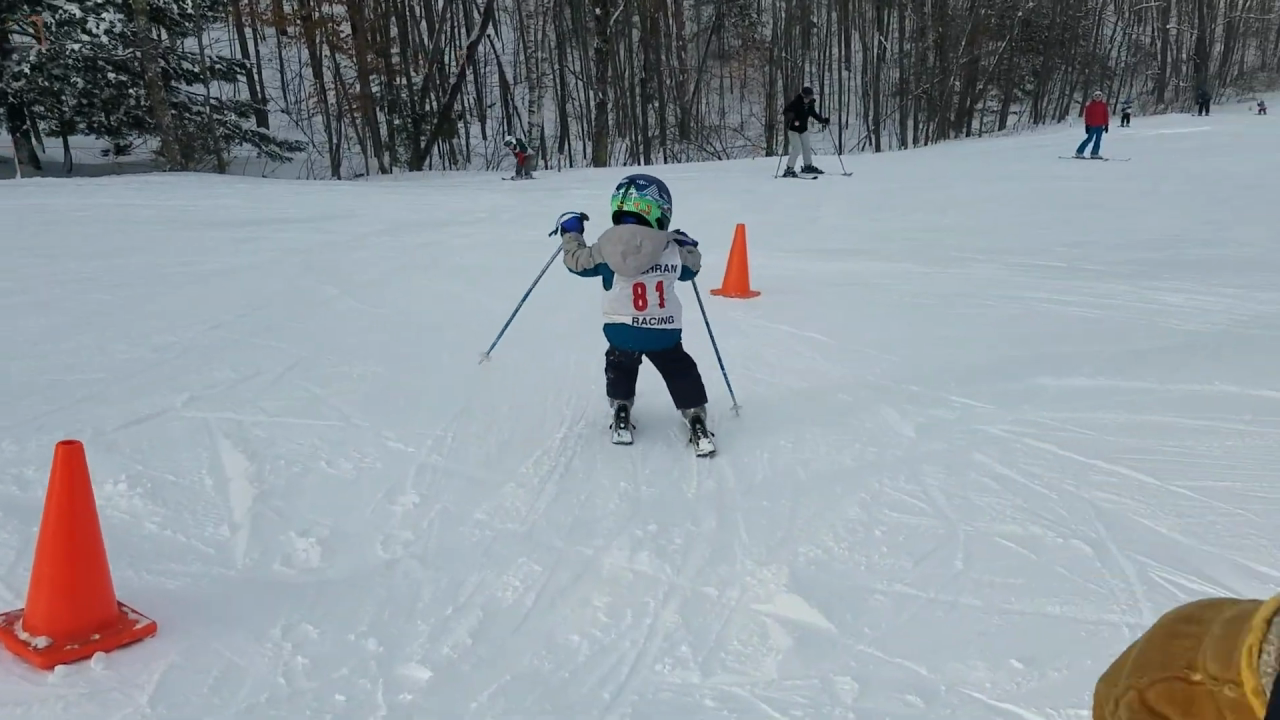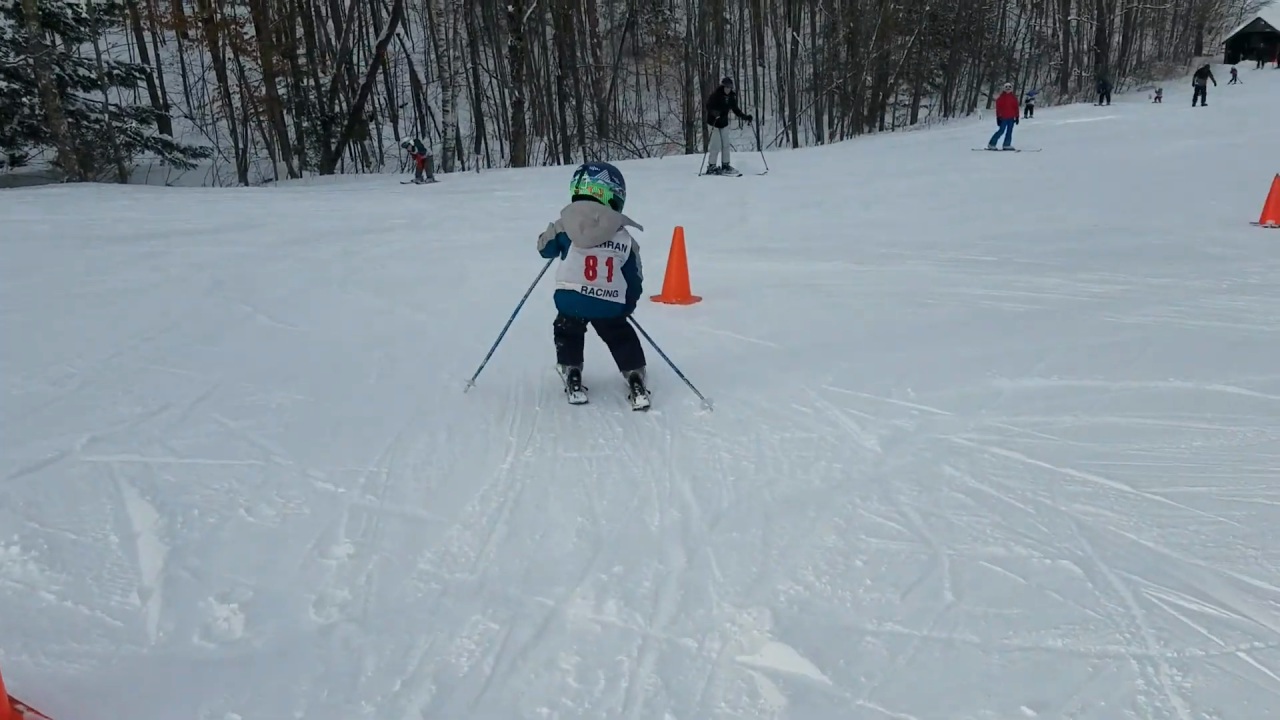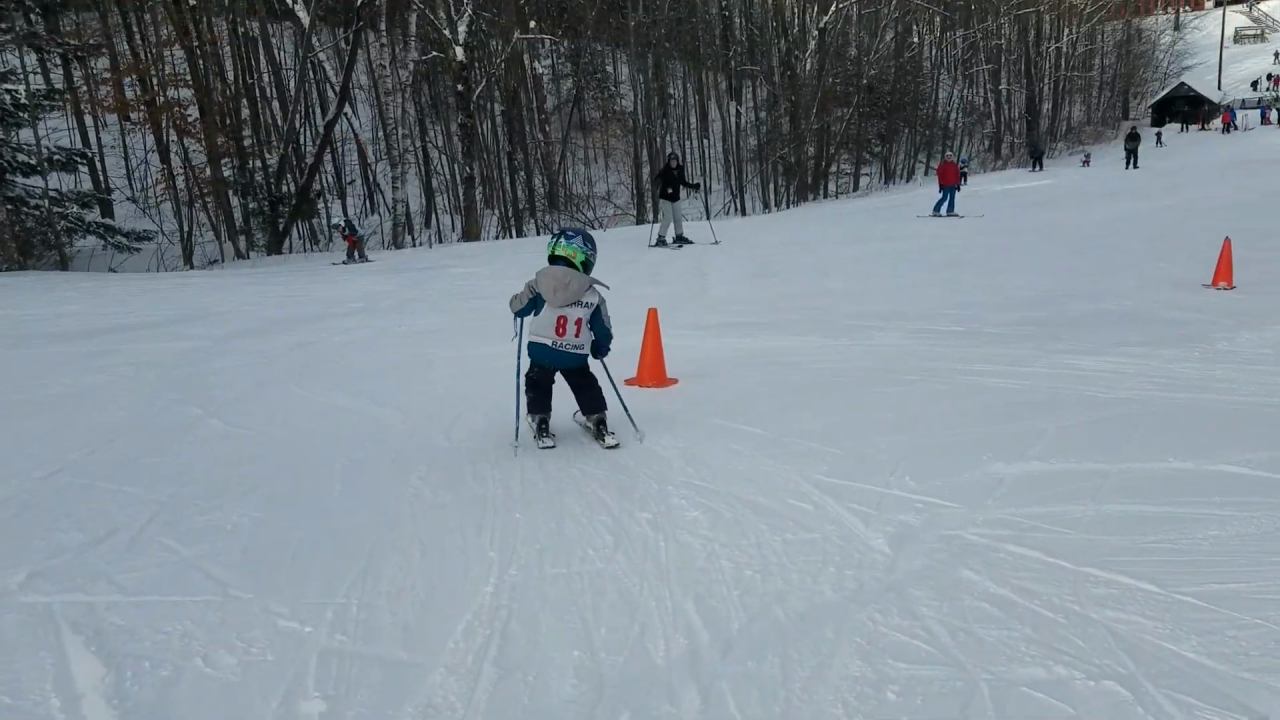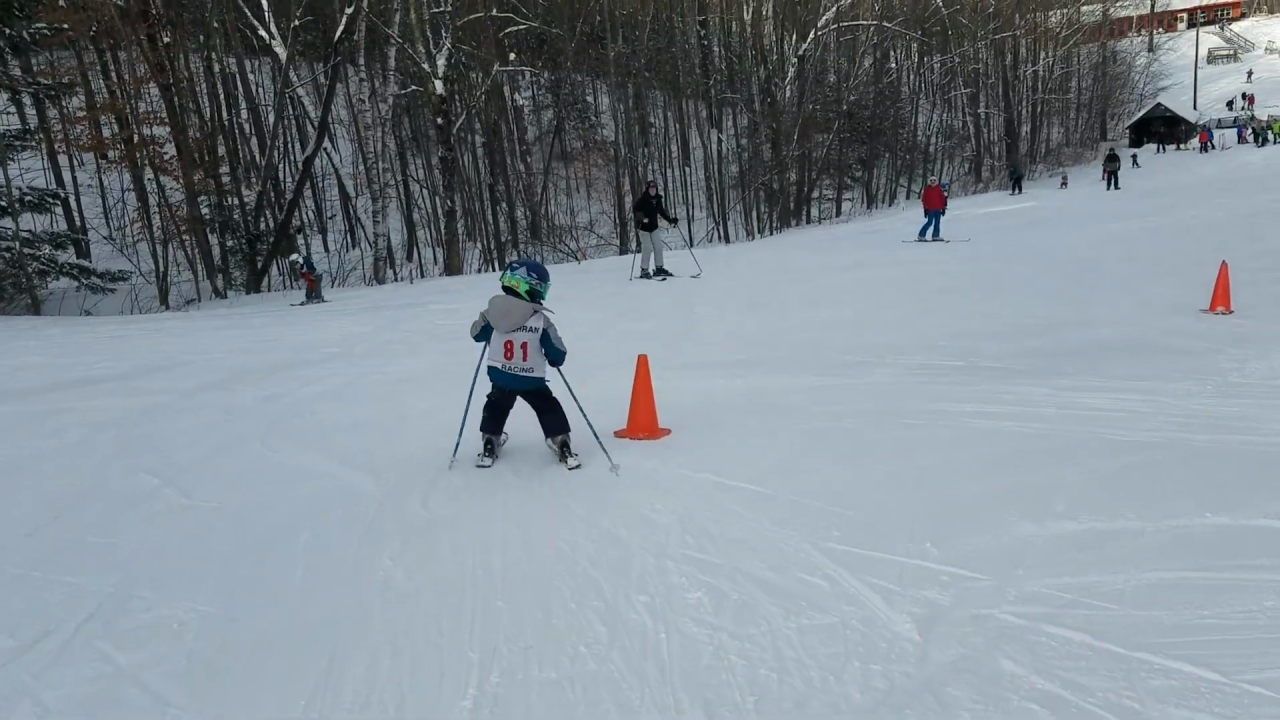
dt=0.5s
person 1, frame 1
left shoulder: (606, 250)
right shoulder: (672, 251)
left elbow: (576, 262)
right elbow: (691, 269)
left wrist: (571, 234)
right wrist: (687, 244)
left hip: (622, 332)
right hip: (664, 333)
left knee: (620, 370)
right knee: (681, 373)
left ankle: (621, 413)
right ankle: (696, 418)
person 1, frame 2
left shoulder: (565, 225)
right shoulder: (625, 238)
left elbow: (545, 249)
right elbow: (634, 275)
left wrist: (553, 232)
right wrist: (630, 300)
left hip: (571, 299)
right hip: (610, 305)
left knee: (568, 335)
right knee: (622, 339)
left ankle: (572, 375)
right ankle: (635, 379)
person 1, frame 3
left shoulder: (539, 284)
right shoulder: (592, 295)
left elbow: (518, 309)
right elbow: (602, 328)
left wrist: (517, 299)
right wrist: (602, 346)
left hip: (542, 352)
right hip: (575, 356)
left knee: (538, 387)
right knee: (586, 387)
left ankle: (541, 424)
right ankle: (598, 423)
person 1, frame 4
left shoulder: (493, 312)
right shoulder: (540, 320)
left elbow: (477, 334)
right elbow: (557, 351)
right wrist: (556, 359)
left hip: (501, 377)
right hip: (532, 380)
left knee: (495, 408)
right knee: (549, 409)
left ankle: (489, 447)
right ankle: (563, 447)
